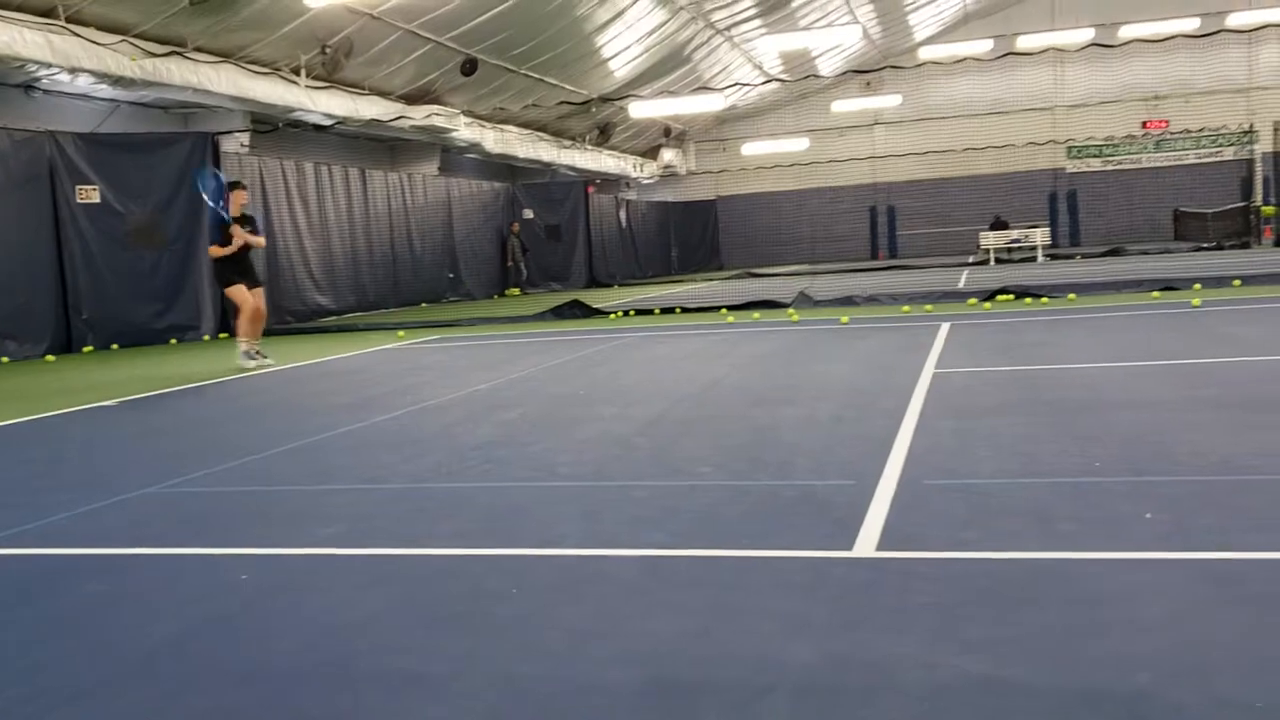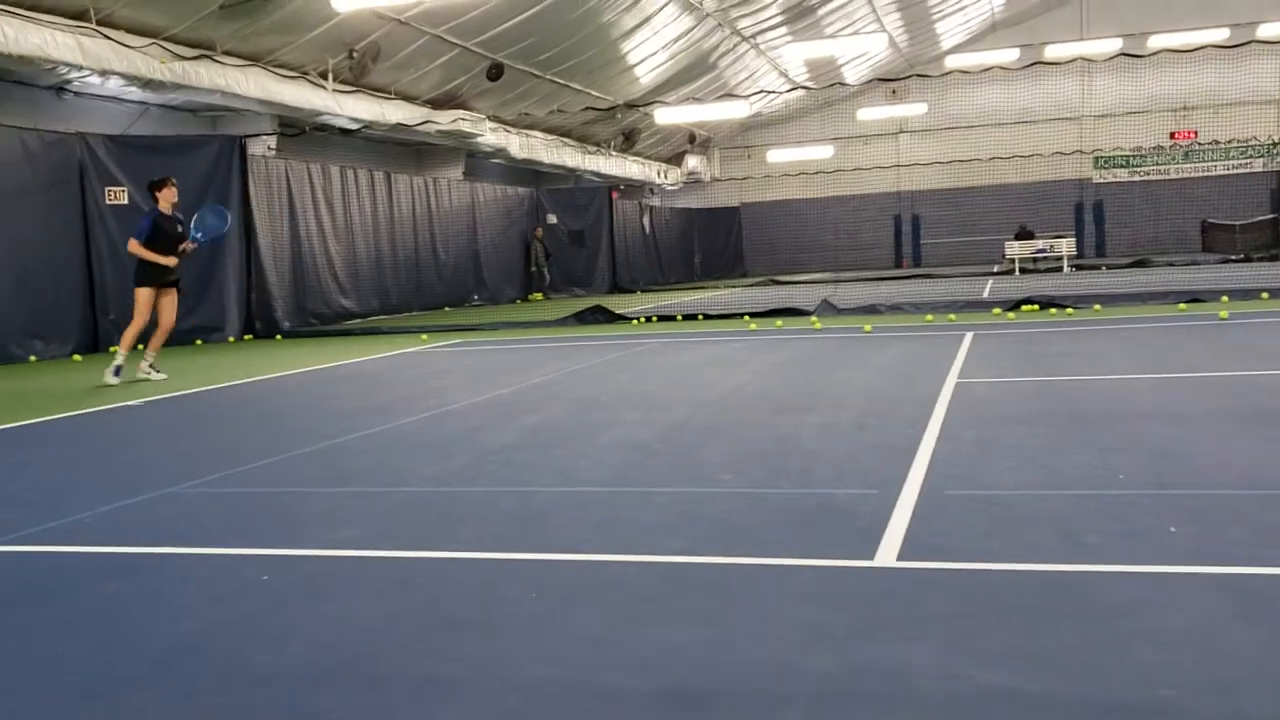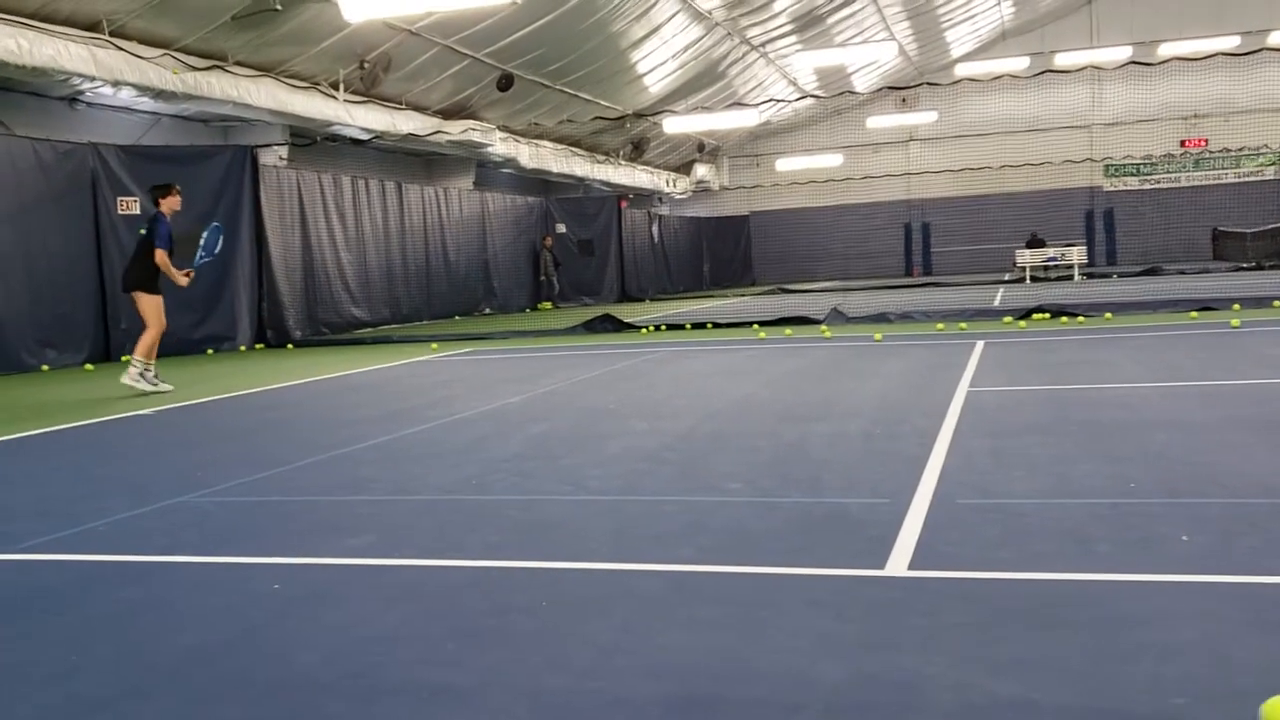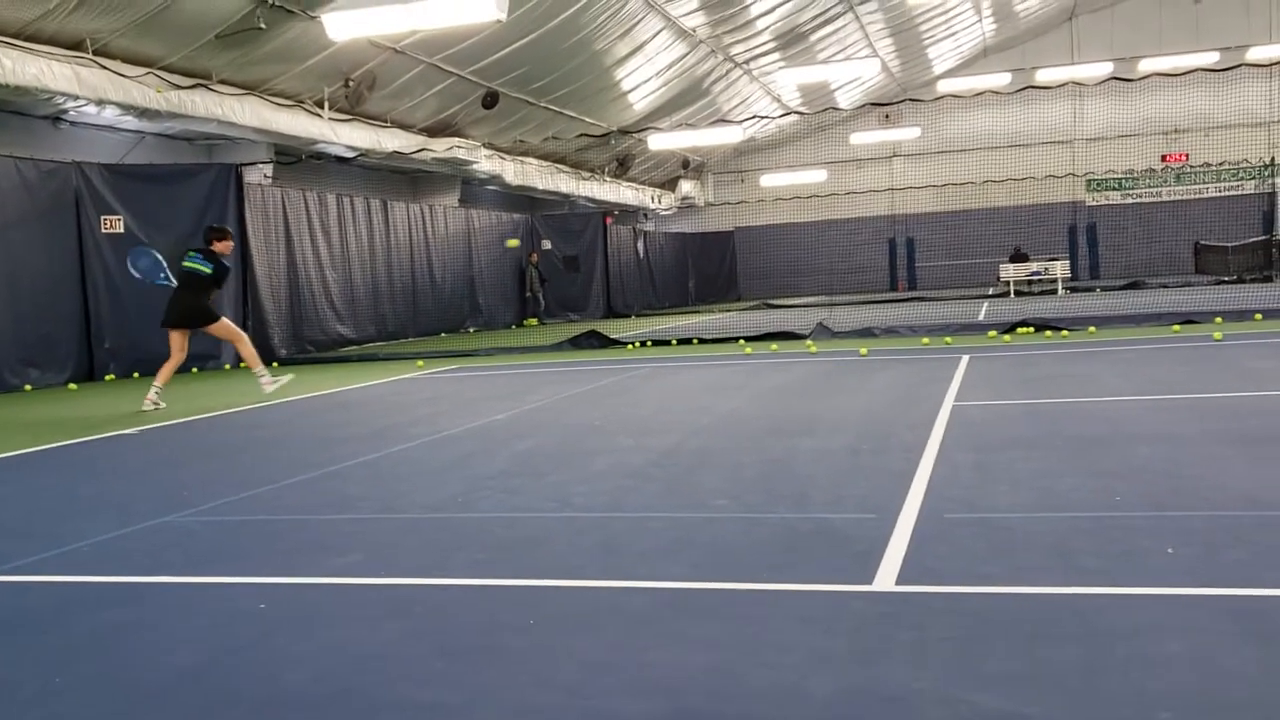
dt=0.7s
person 1, frame 1
left shoulder: (250, 219)
right shoulder: (220, 221)
left elbow: (262, 242)
right elbow: (213, 252)
left wrist: (244, 237)
right wrist: (233, 247)
left hip: (246, 270)
right hip: (227, 272)
left knee: (261, 311)
right knee: (248, 307)
left ankle: (253, 351)
right ankle: (242, 350)
person 1, frame 2
left shoulder: (178, 219)
right shoulder: (151, 219)
right elbow: (132, 247)
left wrist: (184, 248)
right wrist: (162, 259)
left hip: (168, 276)
right hip: (147, 275)
left knee: (168, 323)
right knee: (140, 321)
left ankle: (146, 365)
right ankle: (116, 365)
person 1, frame 3
left shoulder: (157, 221)
right shoulder: (162, 222)
right elbow: (159, 258)
left wrist: (177, 272)
right wrist: (177, 279)
left hip: (138, 277)
right hip: (143, 278)
left knee: (156, 326)
right knee: (157, 325)
left ankle: (149, 374)
right ankle: (132, 372)
person 1, frame 4
left shoulder: (189, 254)
right shoulder: (222, 266)
left hip: (175, 308)
right hip: (198, 308)
left knee: (177, 357)
right knee: (241, 338)
left ankle: (151, 397)
right ankle: (266, 381)
